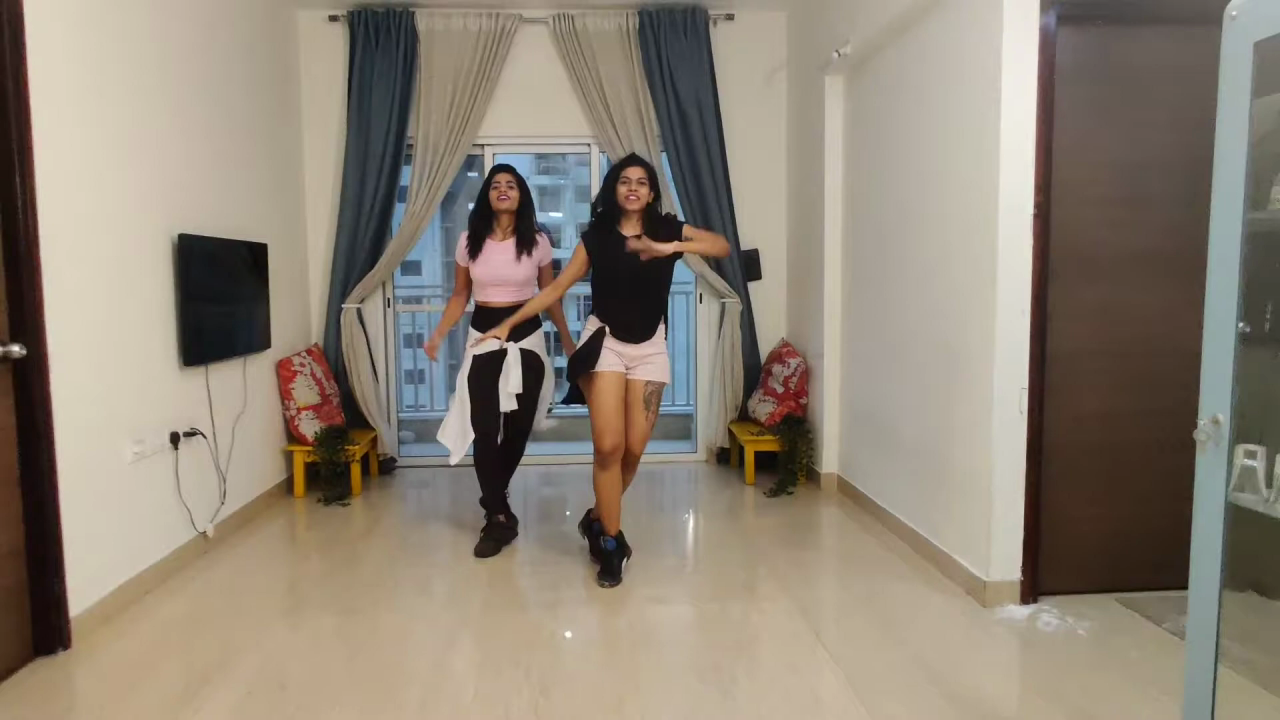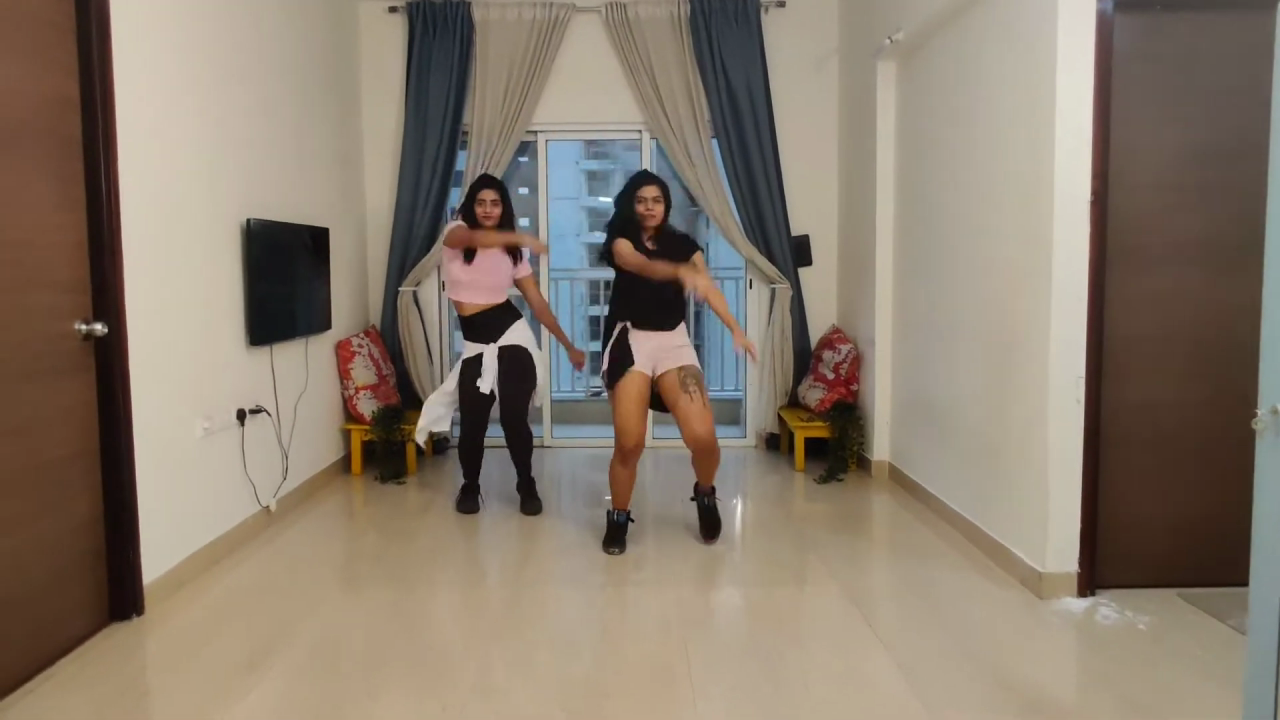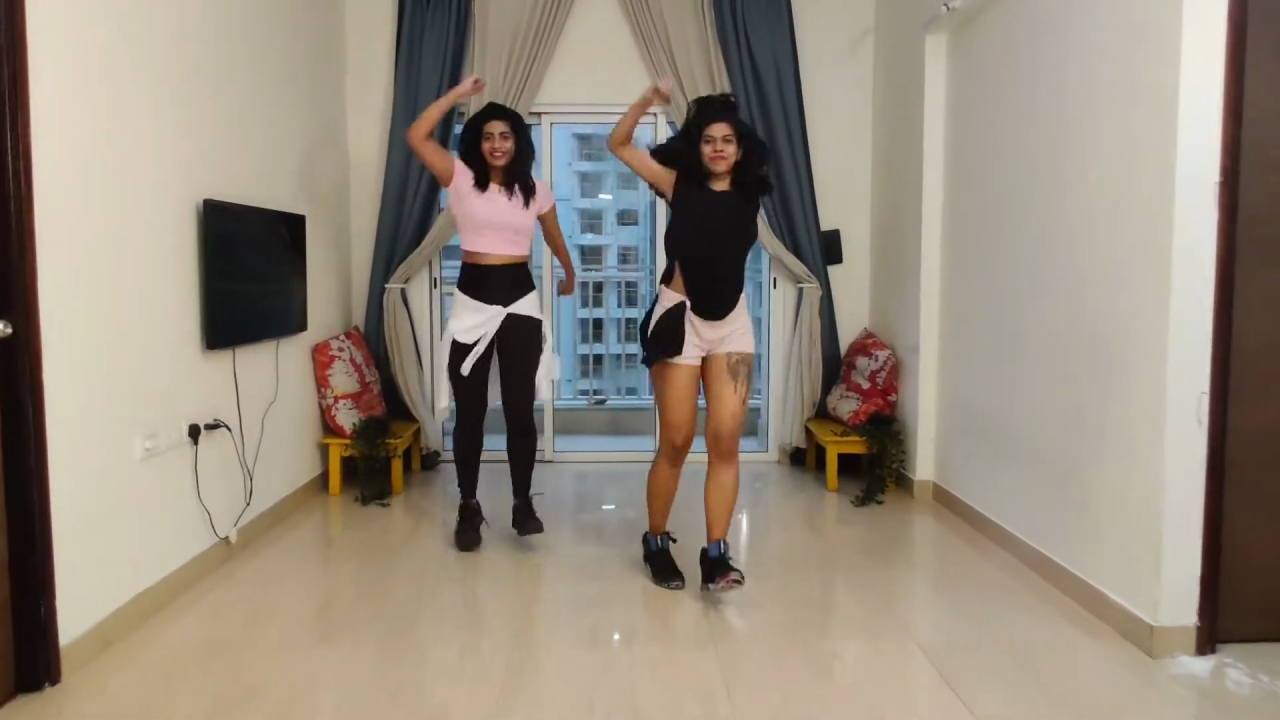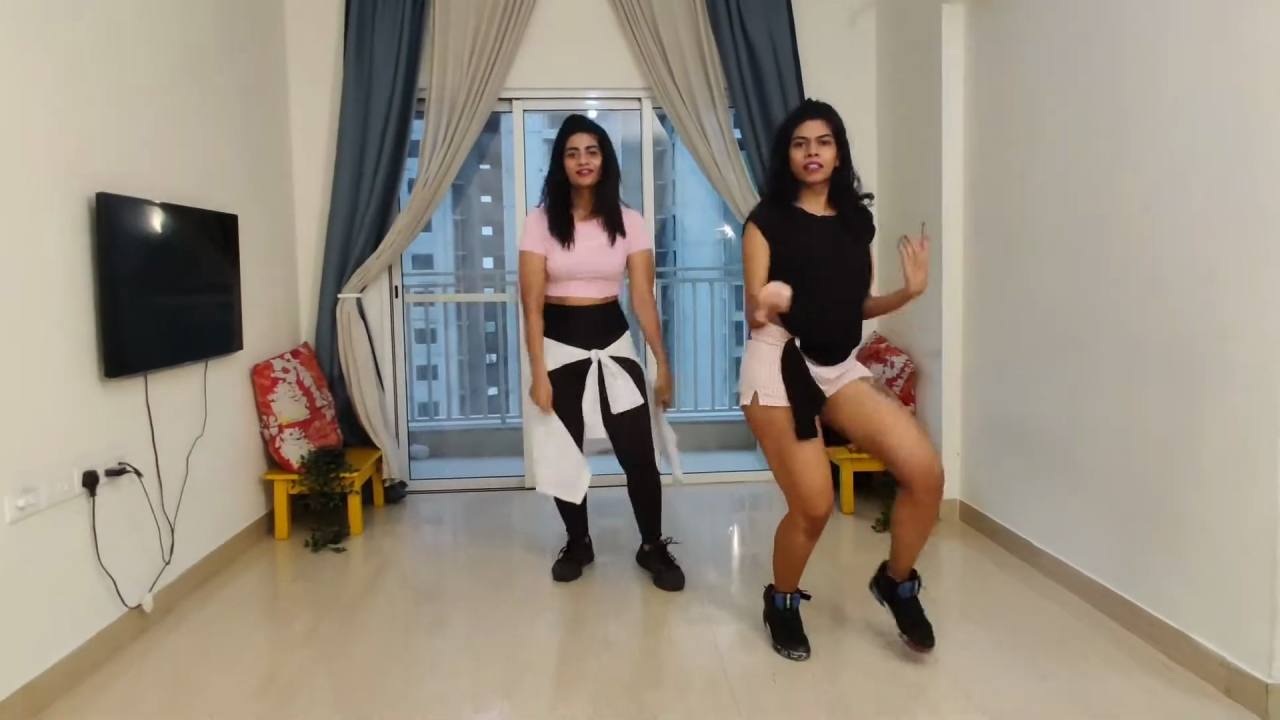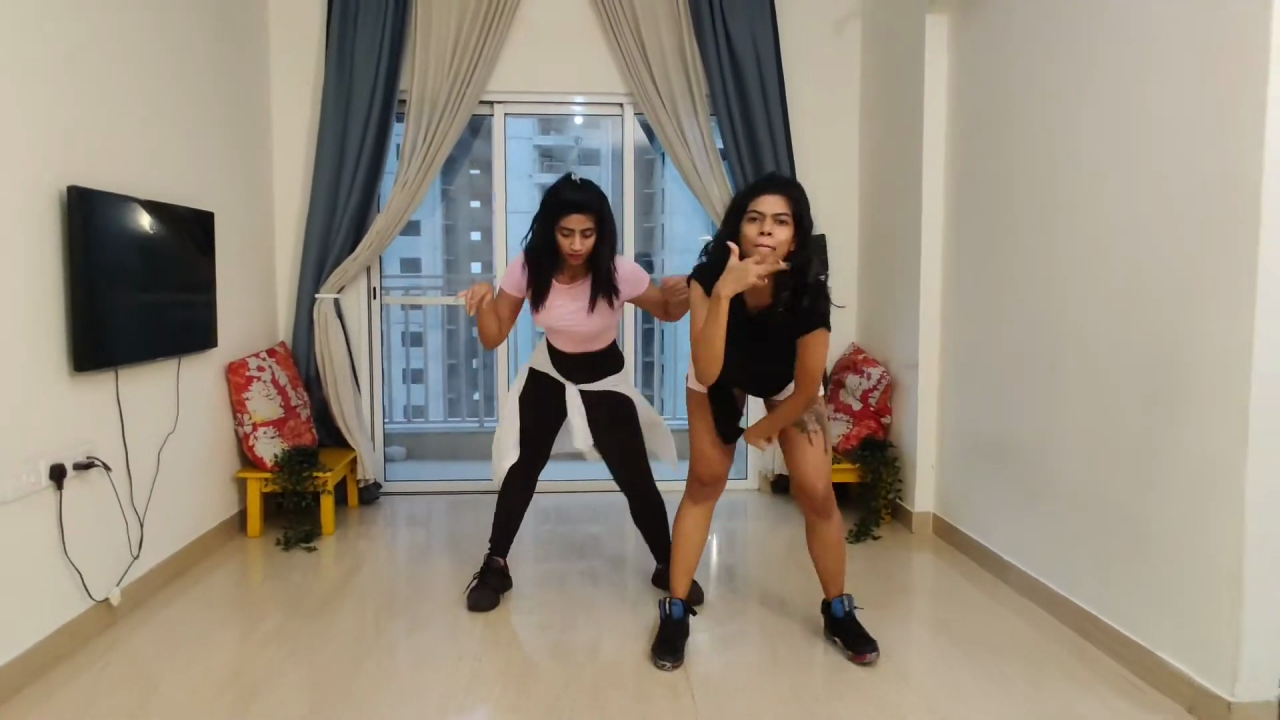
dt=1s
person 1, frame 1
left shoulder: (665, 230)
right shoulder: (596, 237)
left elbow: (721, 246)
right elbow: (557, 288)
left wrist: (666, 247)
right wrist: (509, 322)
left hip: (650, 348)
right hip: (604, 342)
left knee: (633, 450)
right knee: (609, 446)
left ankle: (596, 518)
right ankle: (609, 545)
person 1, frame 2
left shoulder: (686, 244)
right shoulder: (621, 242)
left elbow: (707, 289)
right elbow: (634, 264)
left wrist: (736, 330)
right wrist: (680, 272)
left hip: (676, 344)
right hip: (633, 343)
left knee: (702, 438)
right knee: (628, 445)
left ankle: (705, 495)
right ankle: (618, 517)
person 1, frame 3
left shoulder: (748, 199)
right shoulder: (681, 185)
right elbow: (618, 141)
right wrist: (648, 99)
left hip: (731, 324)
right hip: (678, 320)
left knee: (725, 440)
right knee: (675, 442)
left ankle: (715, 555)
right ankle: (656, 545)
person 1, frame 4
left shoulder: (856, 219)
right shoulder: (768, 220)
left elbow: (868, 305)
right elbow: (757, 315)
left wrist: (909, 289)
right wrist: (762, 303)
left hip: (841, 366)
right hip: (780, 364)
left knee: (925, 472)
right knee: (813, 505)
left ankle: (897, 581)
right ankle: (782, 603)
person 1, frame 5
left shoulder: (808, 295)
right shoulder: (710, 278)
left elbow: (807, 388)
right elbow: (707, 372)
left wrist: (766, 427)
right wrist: (722, 292)
left hip: (788, 389)
right hip: (721, 379)
left knee: (816, 495)
right knee: (704, 484)
left ankle: (838, 610)
right ankle: (675, 612)
person 2, frame 1
left shoulder: (536, 243)
right shoulder: (470, 243)
left elbow: (551, 292)
right elbow: (459, 297)
left wrist: (566, 335)
right wrist: (439, 334)
left hip: (528, 338)
right hip: (484, 339)
left knee: (517, 430)
right knee: (485, 431)
left ankle: (497, 502)
right ankle: (498, 520)
person 2, frame 2
left shoulder: (515, 254)
right shoulder: (455, 235)
left elbow: (537, 303)
right elbow: (469, 238)
left wrist: (568, 345)
right wrist: (511, 238)
left hip: (512, 335)
right hip: (476, 342)
left knee: (515, 419)
right knee: (472, 425)
left ankle: (526, 484)
right ankle: (470, 486)
person 2, frame 3
left shoulder: (532, 189)
right shoulder: (461, 177)
left elbow: (553, 233)
right elbow: (416, 137)
left wrist: (570, 271)
right wrist: (459, 93)
left hip: (521, 302)
right hip: (472, 303)
left knee: (519, 408)
right knee: (469, 410)
left ankle: (523, 504)
right ankle: (468, 506)
person 2, frame 4
left shoulder: (627, 221)
right shoulder: (541, 220)
left elbow: (644, 297)
right elbow: (531, 300)
left wrist: (661, 363)
right wrist: (539, 371)
left hip: (614, 341)
right hip: (559, 345)
left knee: (638, 457)
right knee: (559, 461)
left ankle: (654, 547)
right ankle: (578, 542)
person 2, frame 5
left shoulder: (621, 273)
right shoulder: (528, 270)
left elbow: (668, 312)
right elbow: (492, 335)
left wrist: (683, 293)
right wrist: (482, 302)
left hip: (606, 381)
right hip: (549, 373)
left knee: (634, 477)
right knee: (523, 467)
left ankle: (666, 565)
right ankle: (495, 566)
